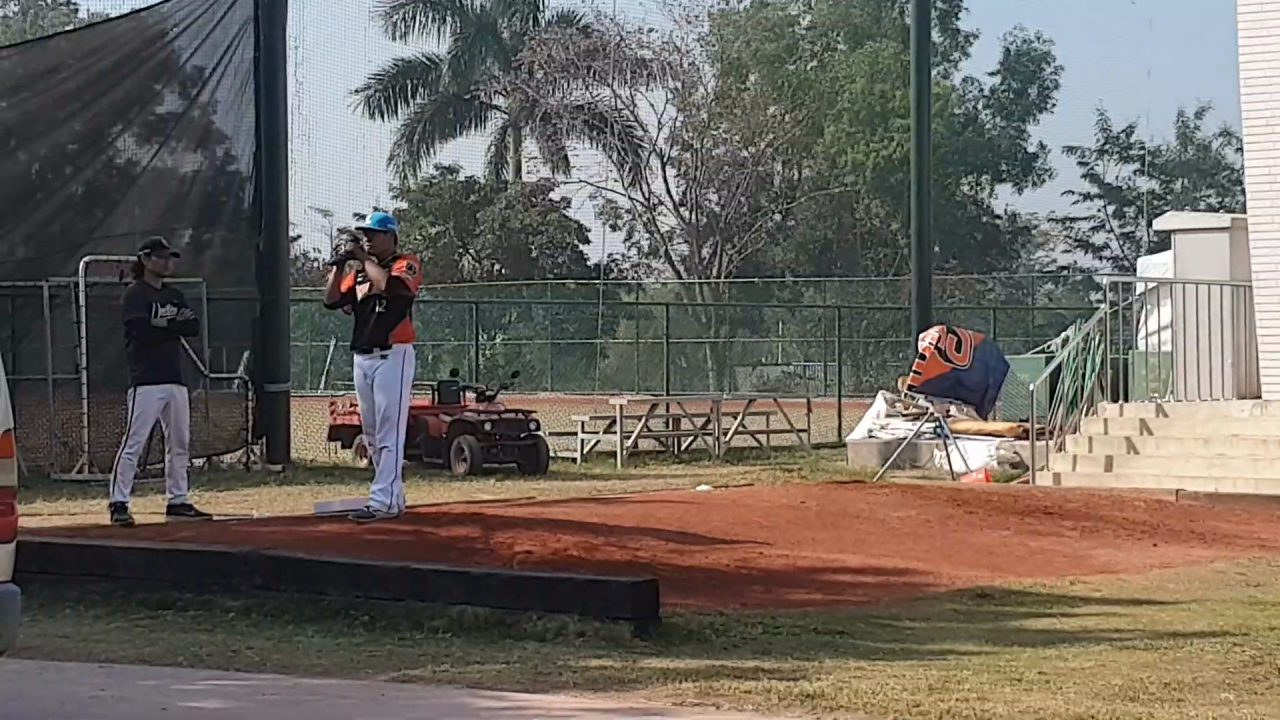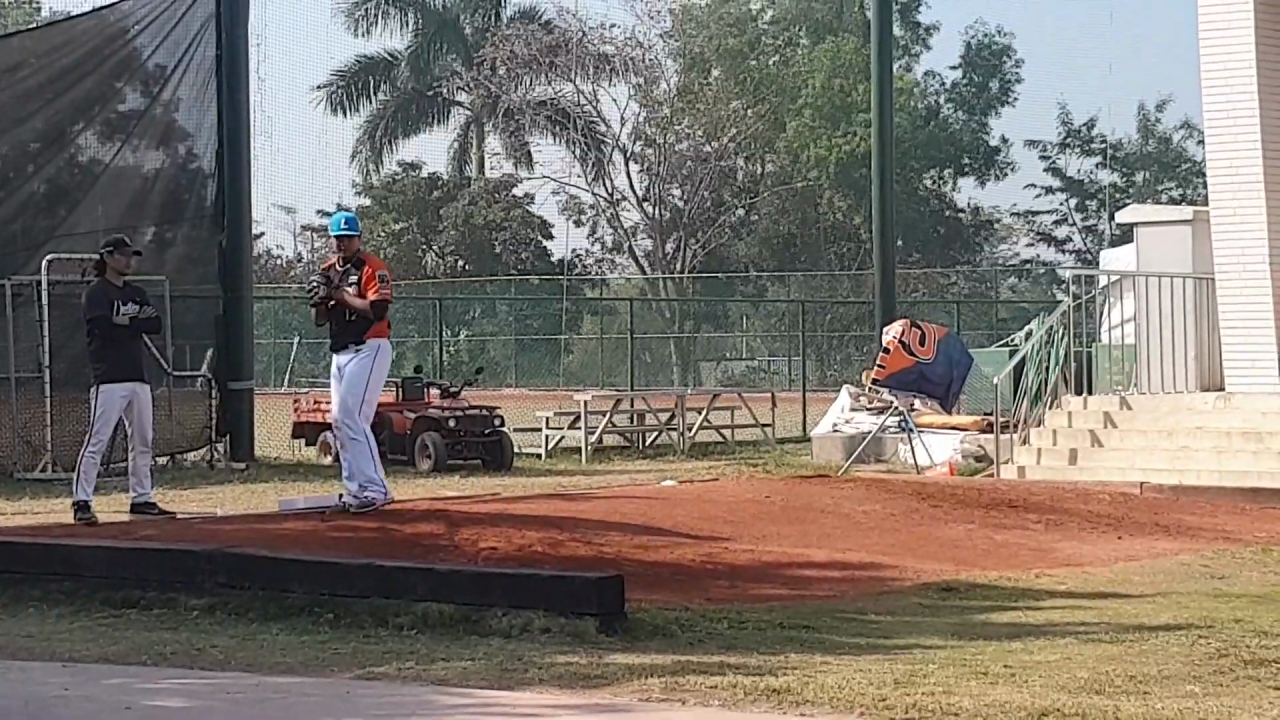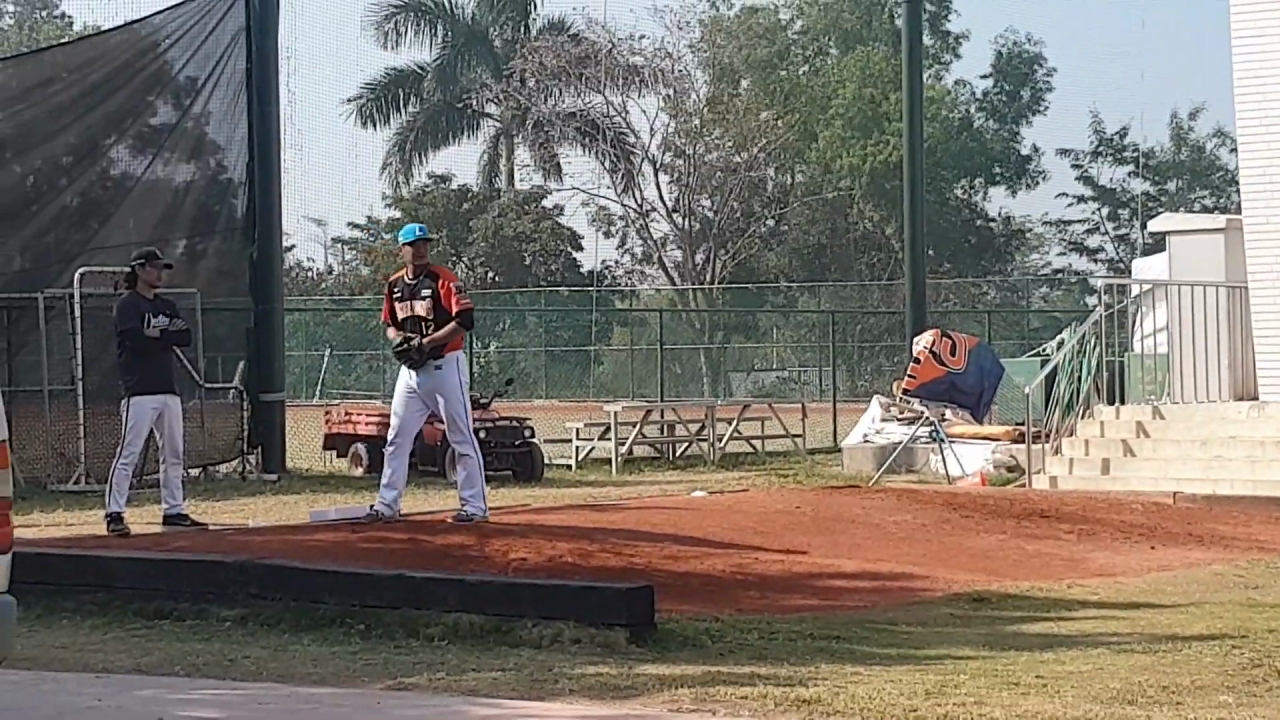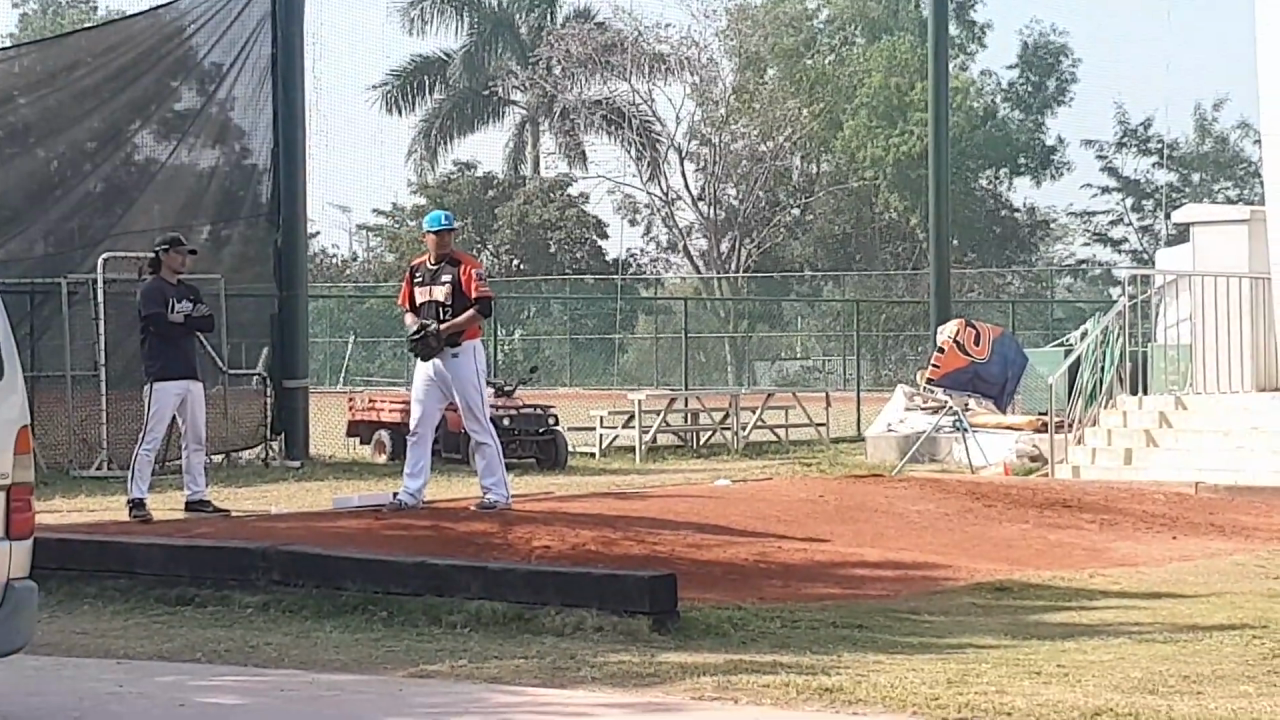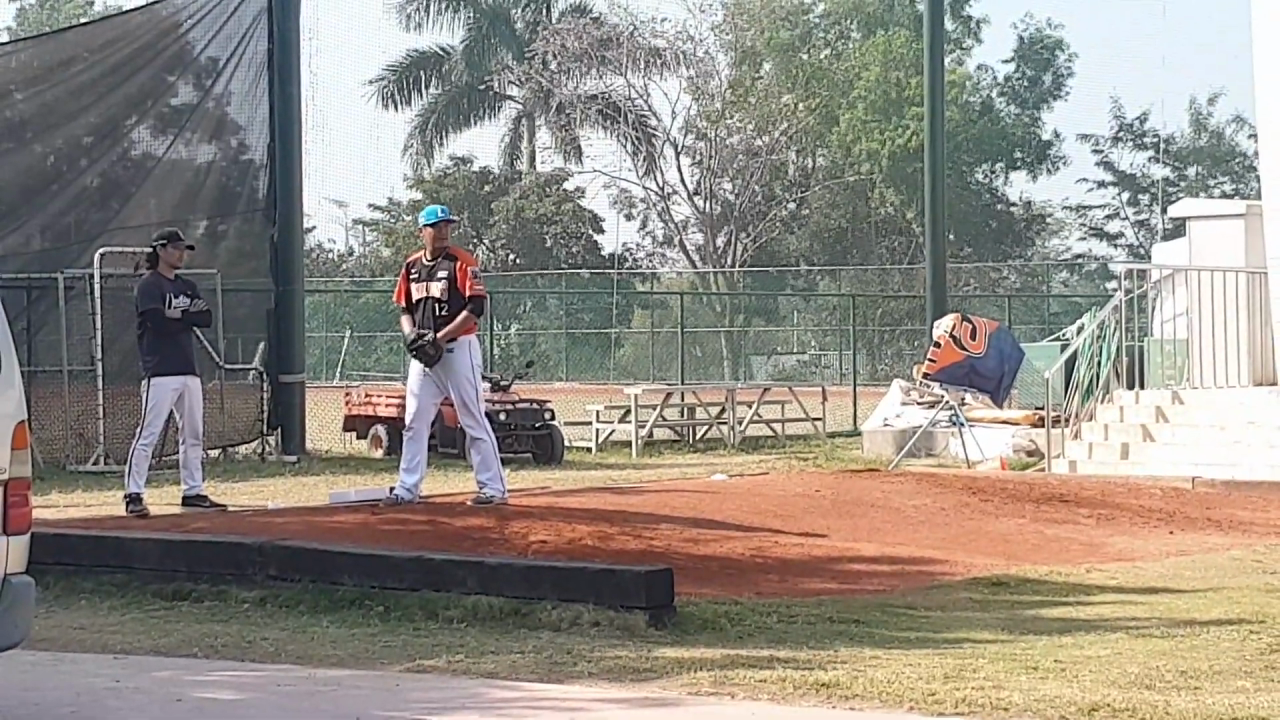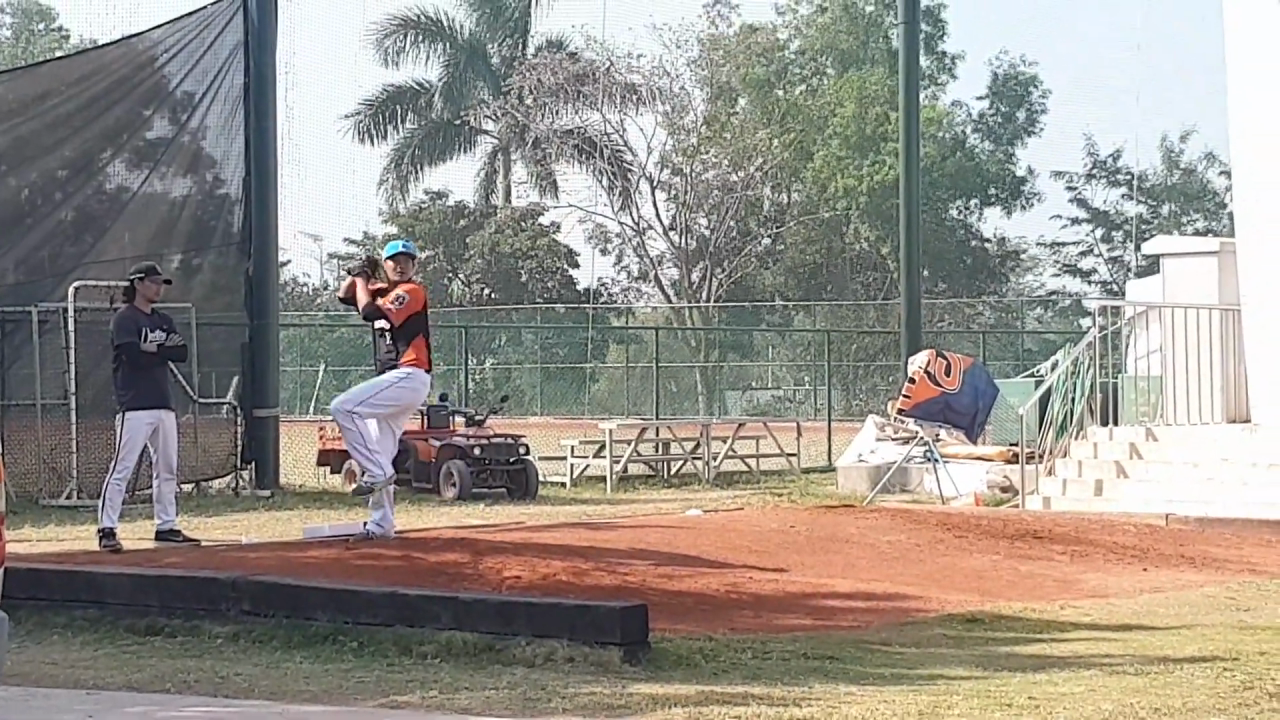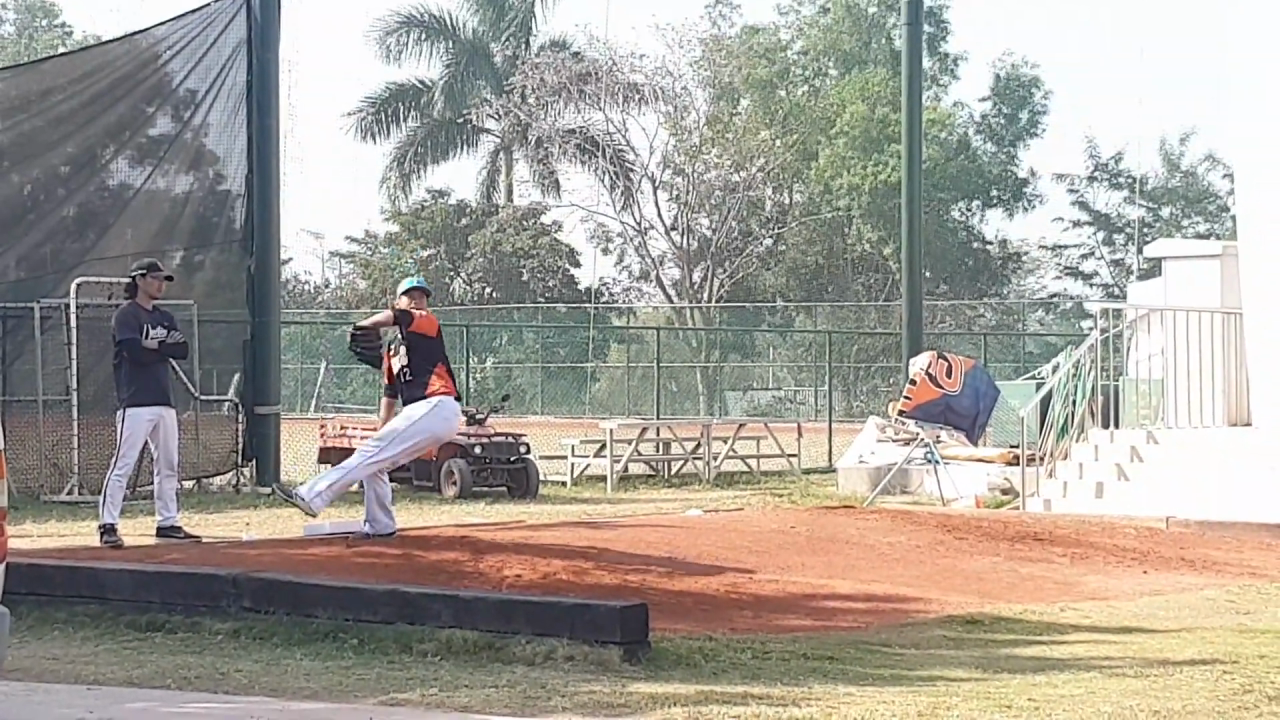
dt=0.7s
person 1, frame 1
left shoulder: (407, 264)
right shoulder: (360, 272)
left elbow: (388, 286)
right elbow: (331, 302)
left wrist: (363, 258)
right wrist: (339, 265)
left hip: (392, 357)
right hip: (362, 358)
left knee: (389, 431)
right knee: (372, 432)
left ankle: (384, 500)
right ankle: (393, 497)
person 1, frame 2
left shoulder: (373, 267)
right shoulder: (328, 272)
left elbow: (377, 311)
right elbow: (319, 320)
left wrist: (341, 292)
right wrist: (320, 299)
left hip: (368, 351)
right hip: (340, 354)
left knee: (351, 420)
right knee: (340, 424)
left ankle: (373, 489)
right ankle: (355, 493)
person 1, frame 3
left shoulder: (445, 279)
right shoulder: (394, 285)
left elbow: (465, 321)
right elbow: (390, 326)
left wrist: (427, 342)
right wrist: (399, 338)
left hip: (445, 366)
right hip: (411, 369)
left knee: (461, 437)
right knee: (398, 437)
left ankle: (475, 505)
right ankle: (386, 505)
person 1, frame 4
left shoulder: (467, 266)
right shoulder: (416, 269)
left elbow: (483, 308)
right elbow: (407, 310)
left wrist: (444, 328)
right wrist: (415, 323)
left hip: (462, 354)
right hip: (428, 357)
left knee: (478, 425)
right knee: (419, 427)
left ankle: (498, 492)
right ankle: (411, 493)
person 1, frame 5
left shoulder: (462, 262)
right shoulder: (411, 266)
left elbow: (475, 309)
right elbow: (405, 309)
left wrist: (440, 337)
right wrist: (411, 333)
left hip: (458, 349)
left knee: (473, 420)
right knee: (414, 422)
left ankle: (493, 488)
right ankle: (406, 488)
person 1, frame 6
left shoulder: (411, 292)
right shoulder: (382, 291)
left elbow: (370, 312)
right elbow: (345, 294)
left wrist: (362, 282)
right wrist: (356, 277)
left hip: (407, 379)
right hip: (389, 381)
left knee: (342, 408)
right knee: (378, 451)
left ankle: (376, 473)
right ankle: (380, 524)
person 1, frame 7
left shoulder: (426, 321)
right shoulder: (394, 347)
left elbow: (399, 316)
right elbow: (391, 390)
left wrist: (365, 324)
right wrist: (381, 428)
left hip: (439, 410)
right hip: (421, 413)
left knee: (374, 452)
right knee: (374, 466)
left ankle: (311, 497)
right ankle: (380, 525)
person 2, frame 1
left shoulder: (176, 295)
right shoulder: (135, 294)
left elbow: (194, 327)
right elbow: (144, 331)
left wrist: (165, 324)
right wrist: (177, 324)
left hip: (175, 380)
right hip: (147, 381)
left knee: (180, 444)
right knee: (134, 443)
left ankle: (178, 502)
right ankle: (119, 503)
person 2, frame 2
left shoulder: (137, 293)
right shoulder: (96, 292)
left elbow: (156, 325)
right elbow: (106, 329)
left wrist: (127, 321)
right wrist: (138, 322)
left hip: (138, 377)
right hip: (109, 379)
left knee: (143, 442)
right knee: (96, 442)
left ankle: (141, 499)
right ankle: (81, 502)
person 2, frame 3
left shoulder: (168, 306)
right shoulder: (127, 304)
left elbow: (186, 337)
right elbow: (137, 341)
left wrist: (157, 334)
right wrist: (168, 335)
left hip: (168, 389)
right hip: (139, 391)
left knee: (174, 454)
right knee: (128, 453)
left ankle: (174, 511)
right ankle: (114, 514)
person 2, frame 4
left shoulder: (191, 291)
right shoulder: (151, 290)
left elbow: (209, 323)
right elbow: (161, 326)
left wrist: (182, 319)
right wrist: (192, 321)
left hip: (191, 375)
right hip: (163, 377)
left knee: (196, 440)
right knee: (151, 440)
left ankle: (196, 497)
right ankle: (136, 500)
person 2, frame 5
left shoulder: (188, 286)
right shoulder: (148, 285)
left elbow: (206, 318)
right elbow: (159, 322)
left wrist: (179, 315)
right wrist: (189, 317)
left hip: (189, 370)
right hip: (160, 372)
left knee: (193, 435)
right knee: (148, 434)
left ankle: (193, 492)
right ankle: (134, 495)
person 2, frame 6
left shoulder: (164, 320)
right shoulder: (124, 318)
left elbow: (182, 353)
right elbow: (134, 356)
left wrist: (154, 349)
right wrist: (165, 350)
left hip: (164, 405)
right hip: (135, 407)
left knee: (167, 469)
right knee: (122, 469)
left ankle: (166, 527)
right ankle: (107, 529)
person 2, frame 7
left shoulder: (166, 318)
right shoulder: (126, 315)
left elbow: (183, 351)
right elbow: (135, 353)
left wrist: (155, 345)
right wrist: (166, 348)
left hip: (164, 402)
right hip: (136, 403)
left knee: (168, 466)
right knee: (123, 465)
left ankle: (167, 523)
right ankle: (108, 526)
